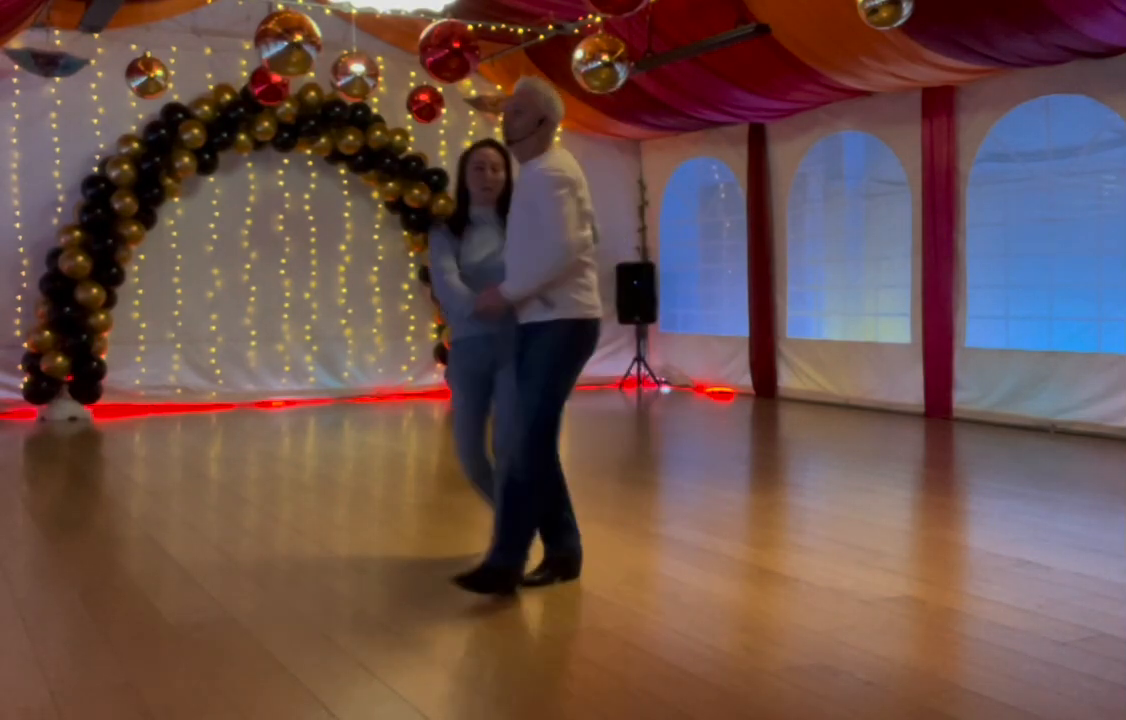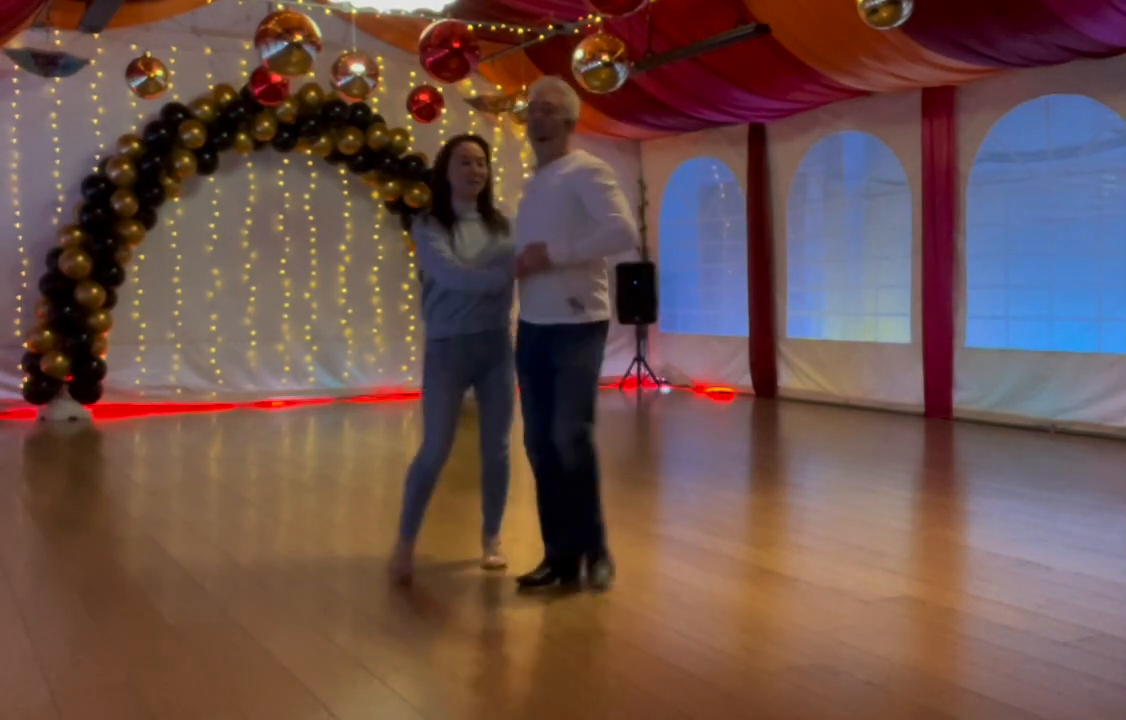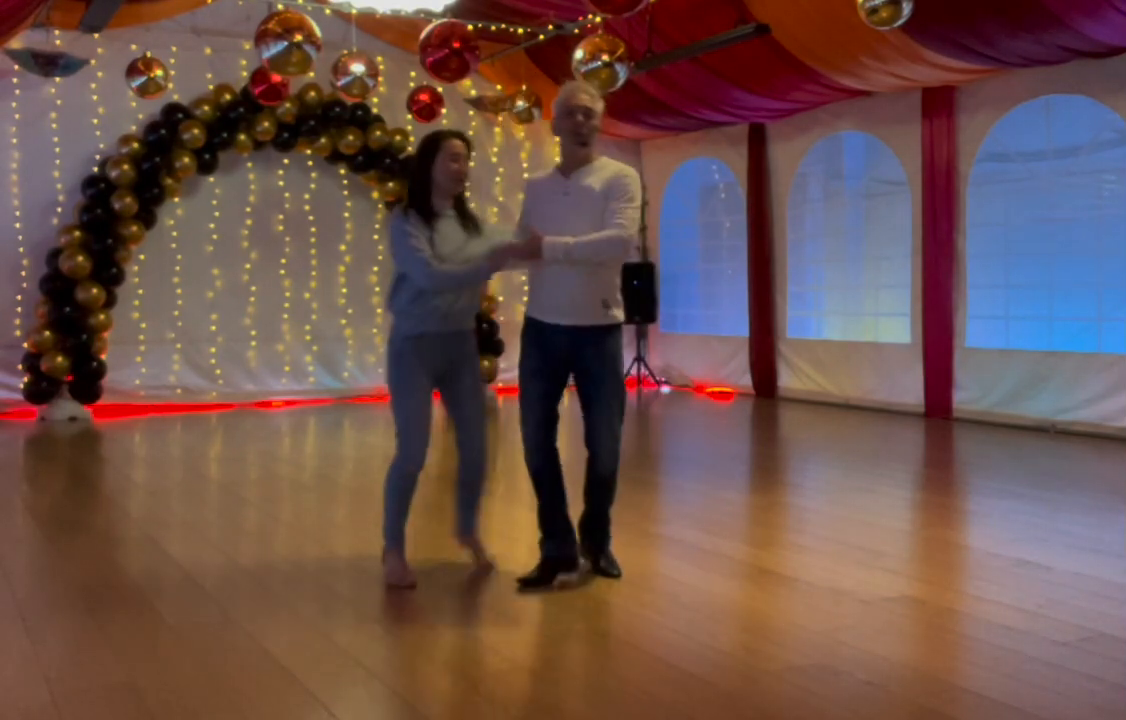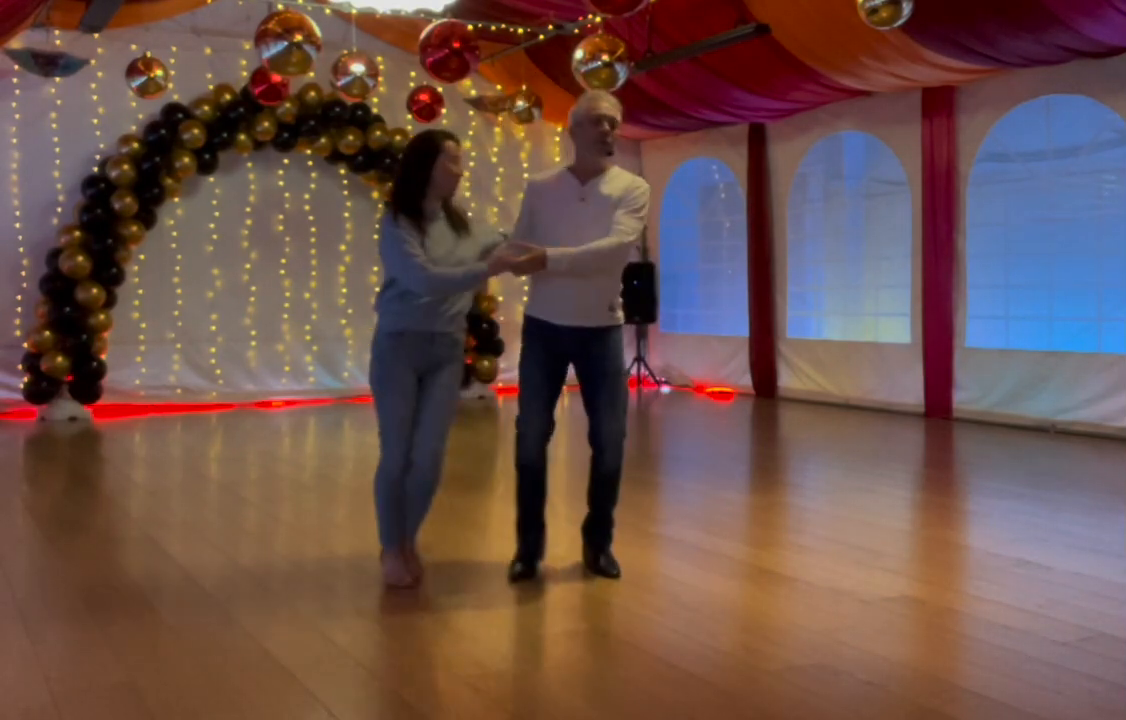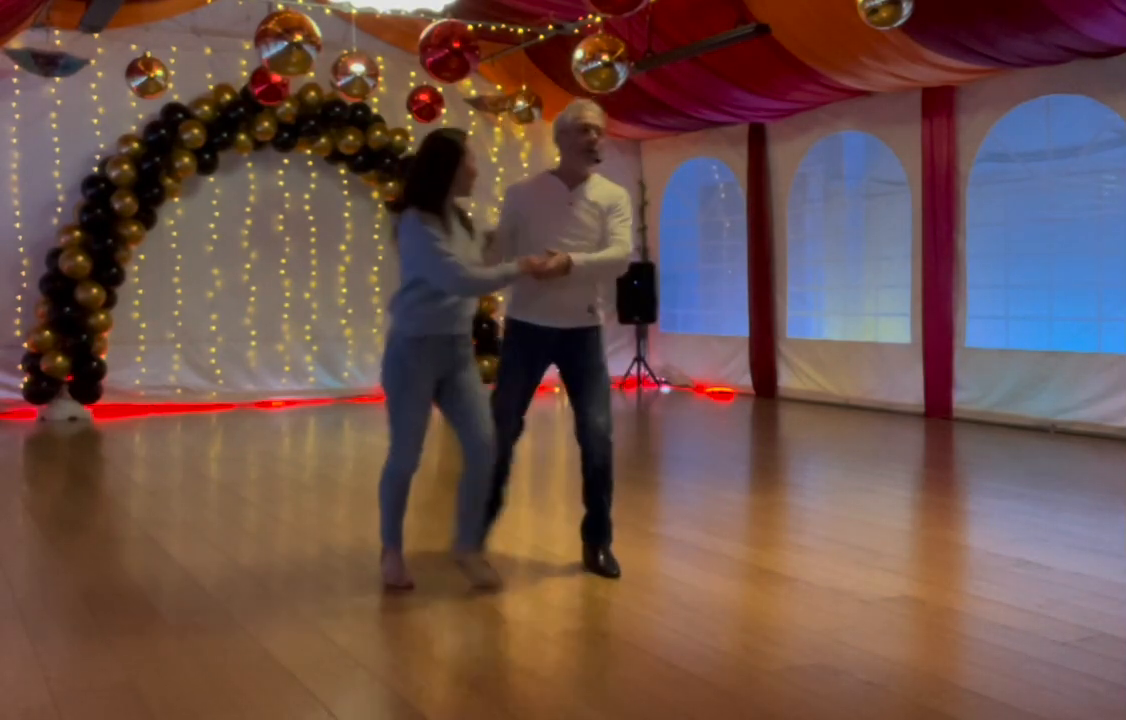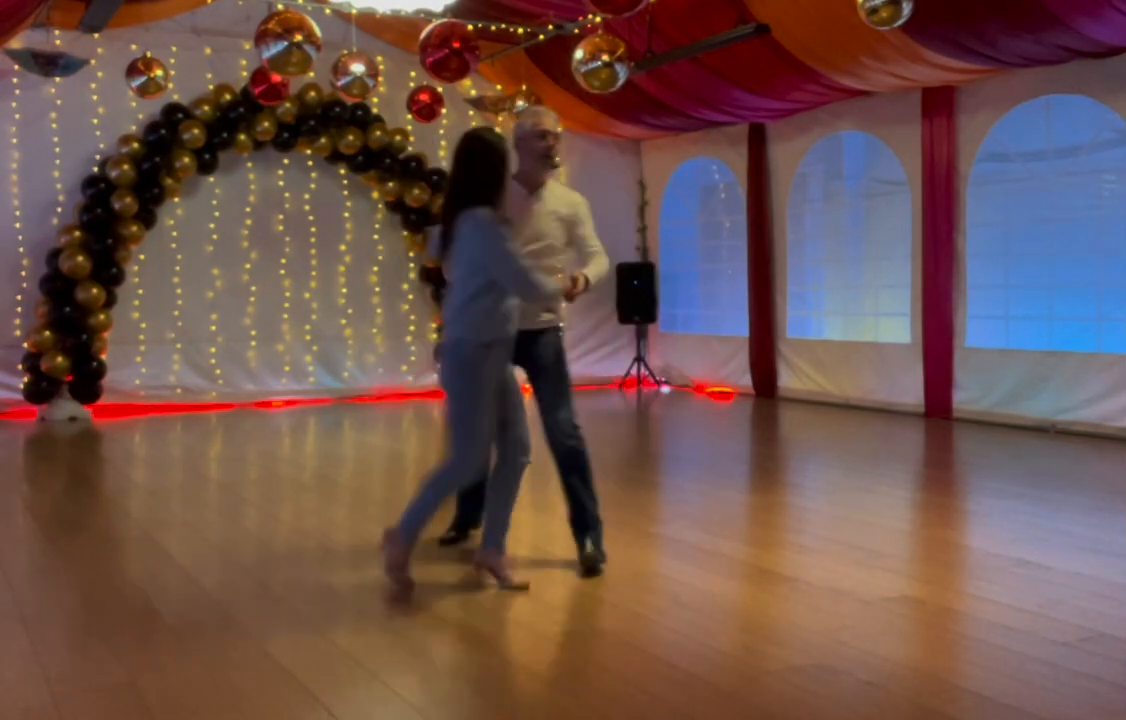
dt=0.2s
person 1, frame 1
left shoulder: (547, 172)
right shoulder: (544, 172)
left elbow: (566, 250)
left wrist: (507, 292)
left hip: (563, 323)
right hip: (542, 323)
left knee: (532, 438)
right knee: (532, 437)
left ankle: (506, 560)
right ankle: (562, 551)
person 1, frame 2
left shoulder: (587, 171)
right shoulder: (534, 183)
left elbow: (625, 232)
left wrist: (556, 255)
left hip: (577, 327)
right hip: (533, 327)
left knee: (571, 438)
right knee: (539, 441)
left ankle: (593, 548)
right ankle: (562, 553)
person 1, frame 3
left shoulder: (620, 178)
right shoulder: (535, 187)
left elbow: (622, 241)
left wrist: (548, 248)
left hip: (598, 329)
right hip: (542, 328)
left knee: (603, 442)
right knee: (536, 439)
left ankle: (595, 541)
right ankle: (558, 550)
person 1, frame 4
left shoulder: (632, 188)
right shoulder: (540, 189)
left elbow: (616, 248)
right elbow: (518, 248)
left wrist: (551, 259)
left hip: (601, 331)
right hip: (543, 326)
left knee: (609, 438)
right knee: (532, 433)
left ankle: (598, 542)
right ankle: (529, 541)
person 1, frame 5
left shoulder: (614, 197)
right shoulder: (523, 193)
left elbow: (621, 255)
right elbow: (497, 251)
left wrist: (571, 263)
left hip: (583, 331)
right hip: (526, 327)
left knee: (597, 432)
right knee: (503, 426)
left ankle: (598, 540)
right ankle: (483, 518)
person 1, frame 6
left shoulder: (571, 203)
left elbow: (597, 257)
left wrist: (583, 278)
left hip: (541, 330)
left knee: (563, 427)
left ankle: (588, 534)
right ankle: (467, 516)
person 2, frame 1
right shoulder: (448, 233)
right elbow: (445, 284)
left hip: (516, 344)
right hip: (469, 348)
left knee: (507, 443)
right knee: (469, 452)
person 2, frame 2
left shoulder: (501, 226)
right shoulder: (430, 226)
right elbow: (455, 275)
right wrist: (509, 270)
left hip: (496, 344)
right hip: (447, 346)
left knee: (496, 447)
right knee: (435, 450)
left ankle: (491, 536)
right ankle: (405, 541)
person 2, frame 3
left shoulder: (472, 224)
right shoulder: (406, 221)
left elbow: (503, 254)
right elbow: (429, 276)
right wrist: (488, 264)
left hip: (461, 344)
right hip: (415, 344)
left knee: (474, 448)
right knee: (412, 452)
left ankle: (468, 530)
right ankle: (393, 549)
person 2, frame 4
left shoulder: (462, 225)
right shoulder: (397, 223)
left elbow: (499, 248)
right elbow: (424, 279)
right wrist: (487, 270)
left hip: (446, 349)
right hip: (398, 345)
left knee: (430, 455)
right knee: (396, 454)
left ankle: (409, 538)
right ankle: (390, 549)
person 2, frame 5
left shoulder: (460, 221)
right shoulder: (416, 222)
left elbow: (486, 258)
right elbow: (458, 280)
right wrist: (516, 270)
left hip: (458, 351)
right hip: (415, 349)
left knee: (483, 448)
right knee: (406, 457)
left ankle: (468, 547)
right ankle: (391, 550)
person 2, frame 6
left shoulder: (463, 220)
right shoulder: (485, 221)
left elbow: (465, 266)
right elbow: (527, 286)
right wrist: (560, 285)
left hip: (488, 354)
right hip: (473, 354)
left knee: (516, 451)
right knee: (467, 462)
left ankle: (491, 550)
right ankle: (401, 539)
